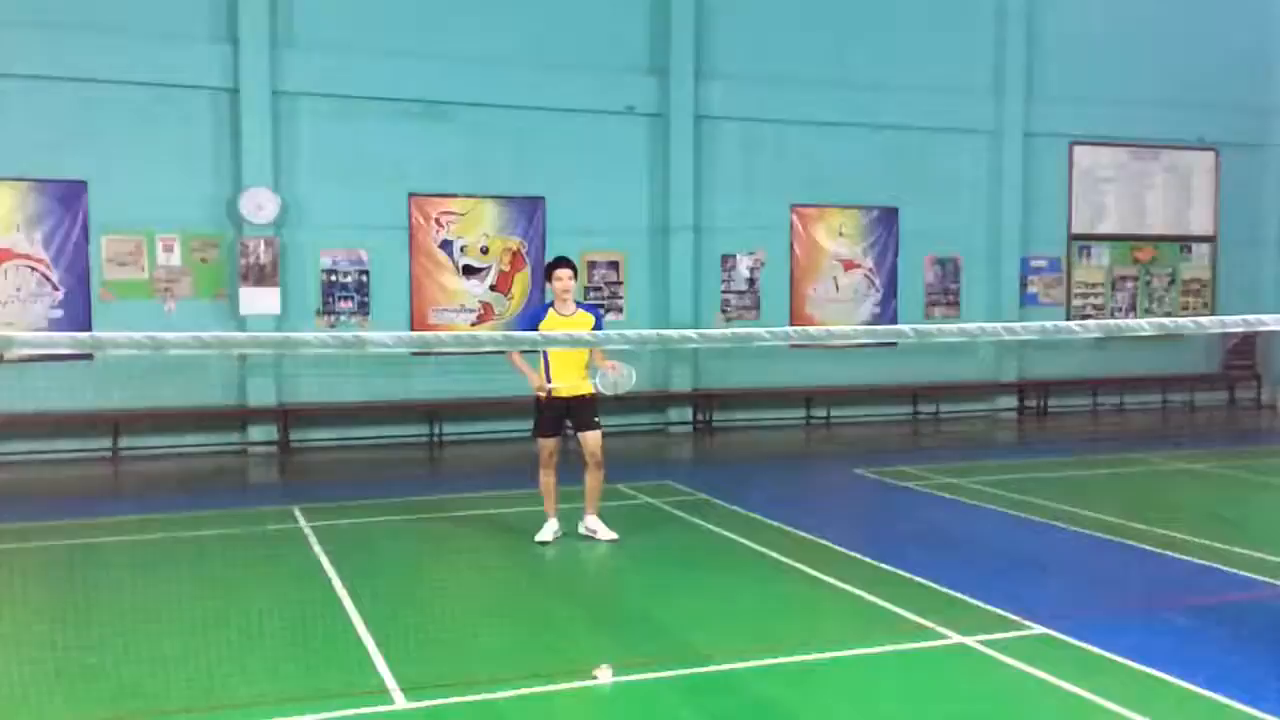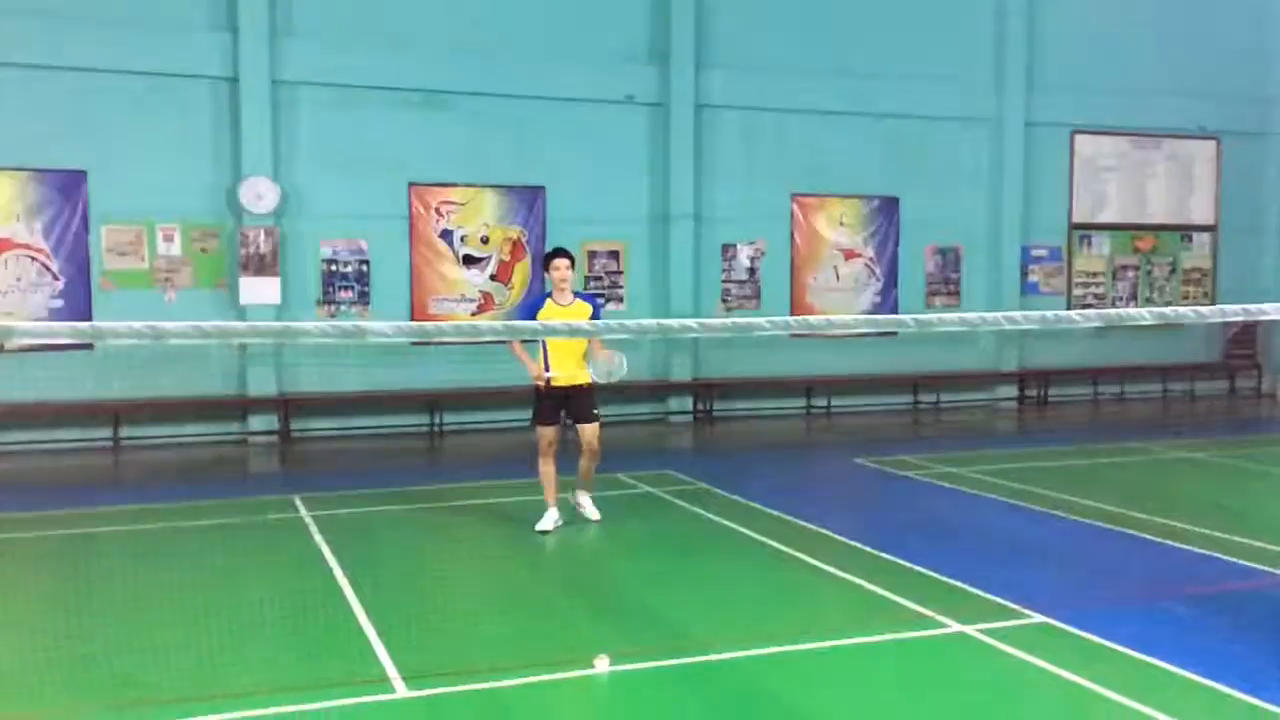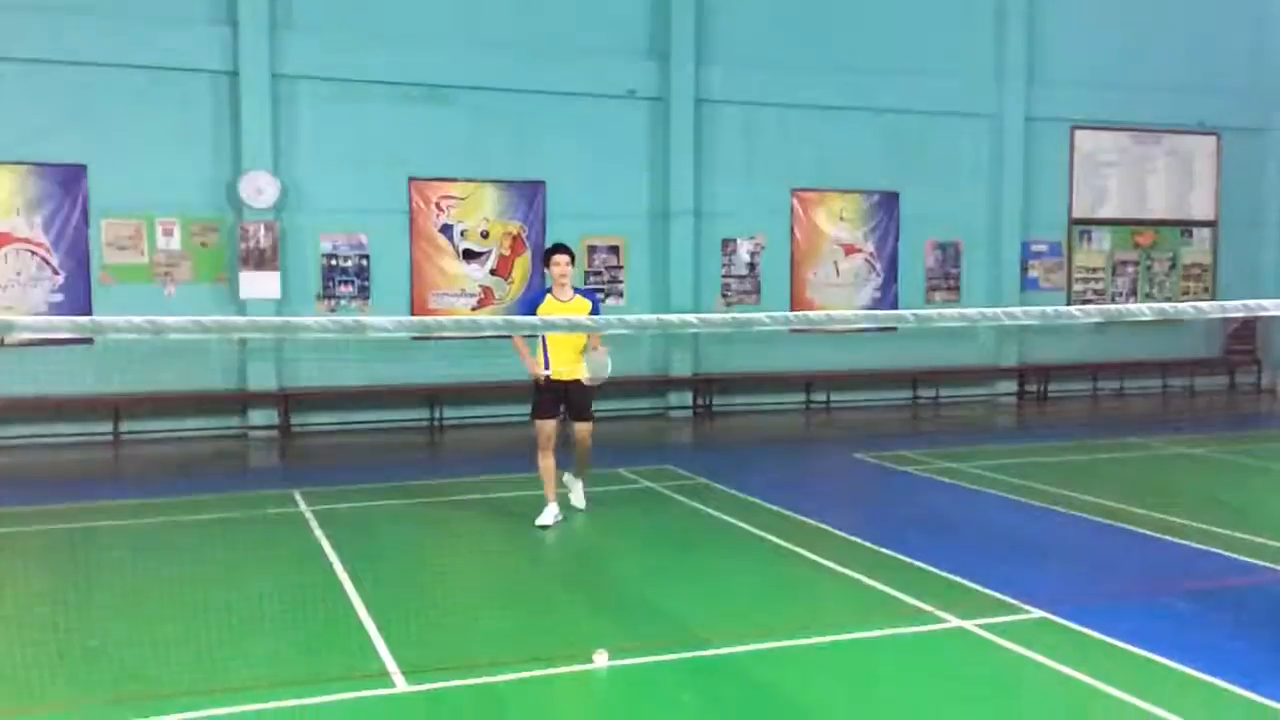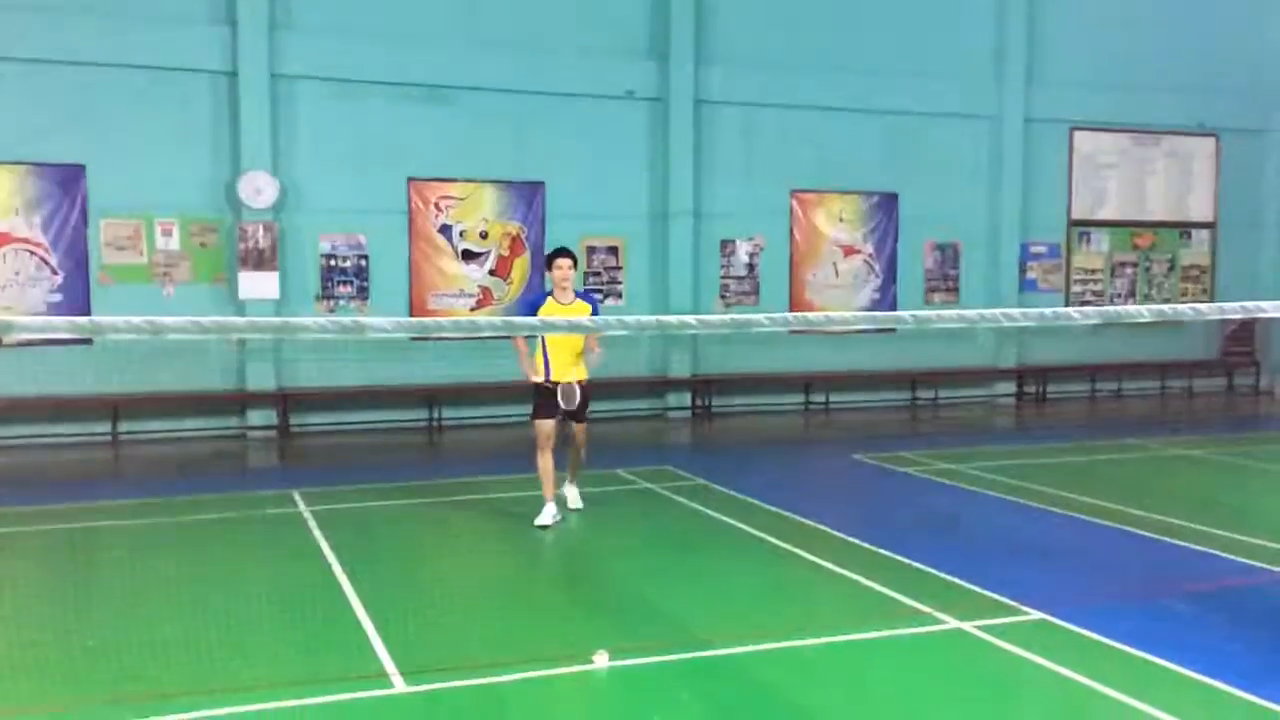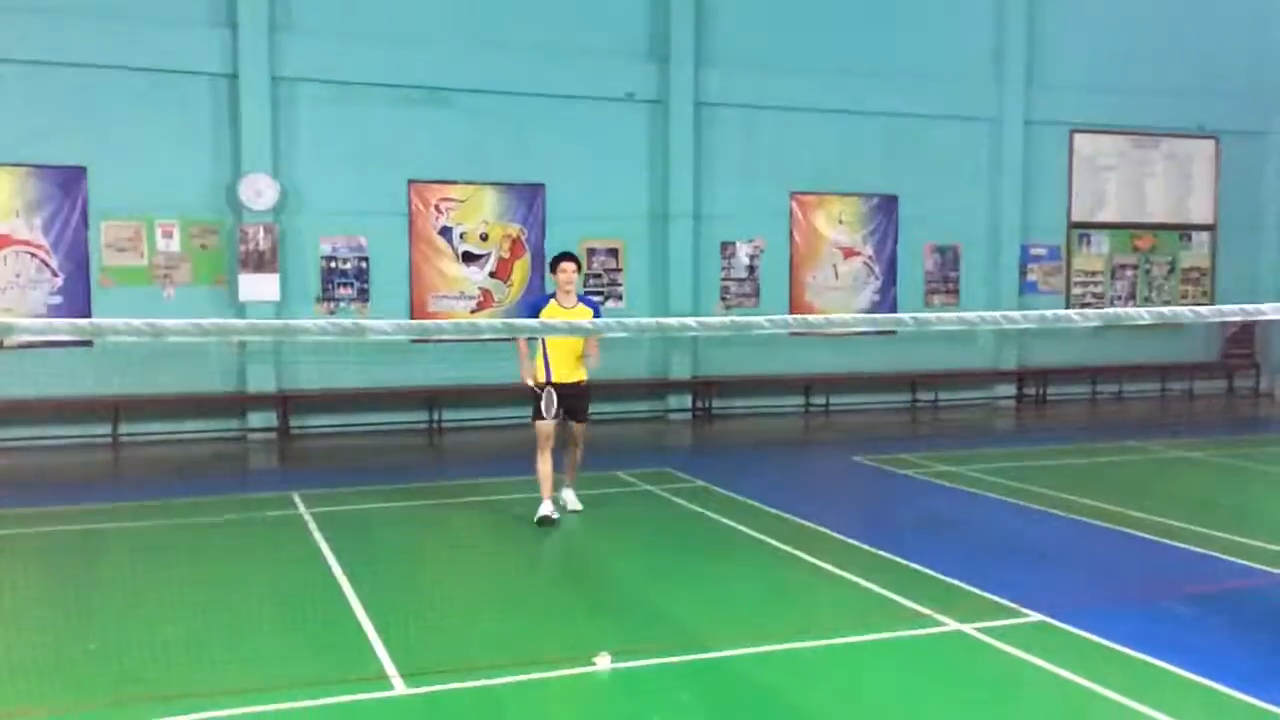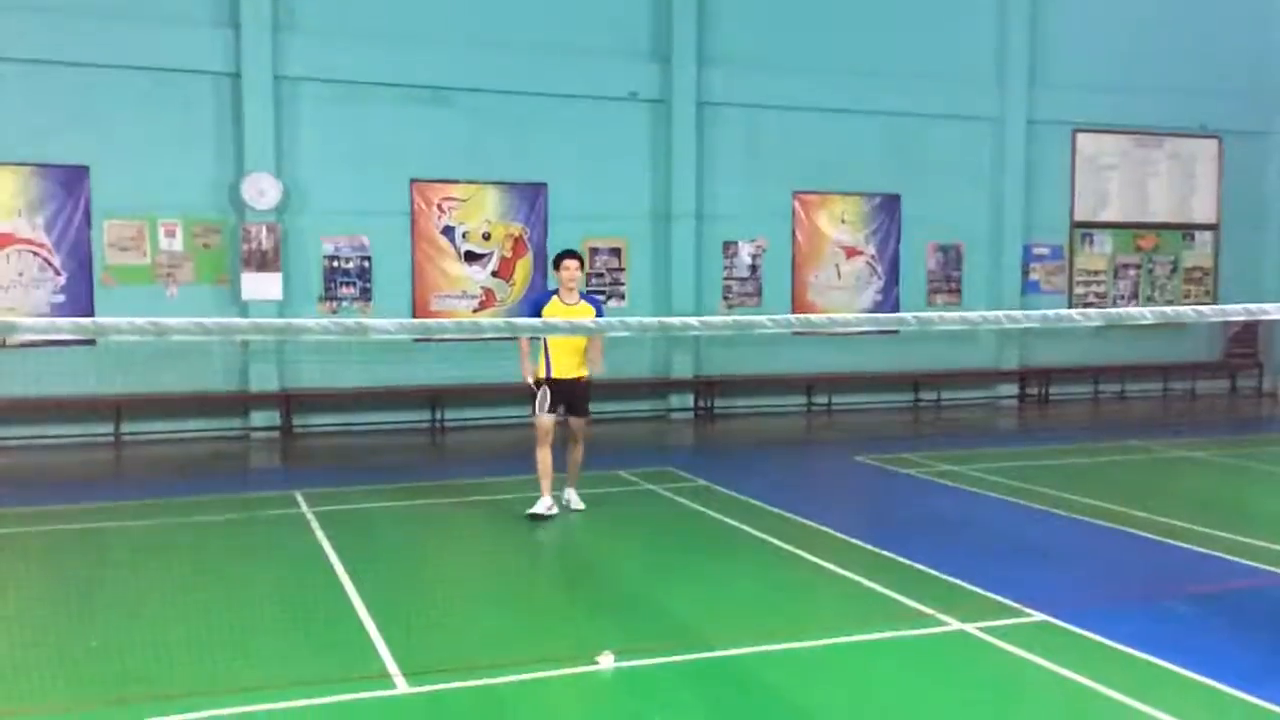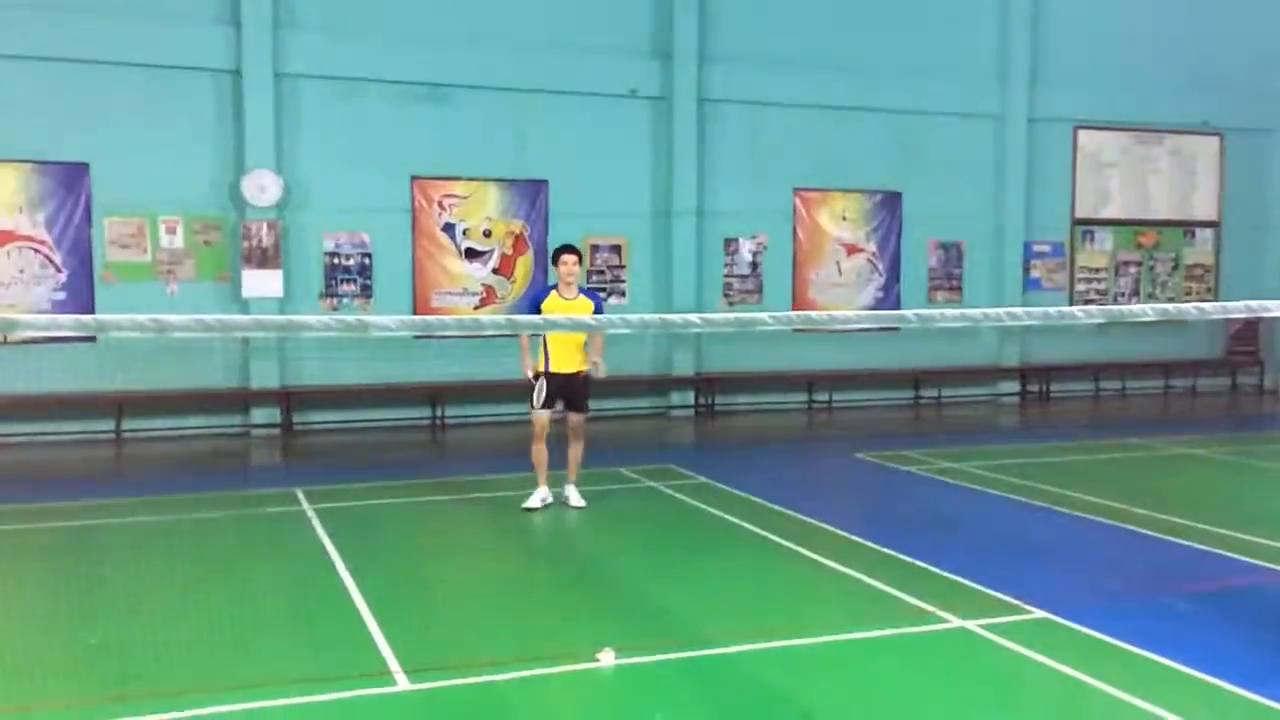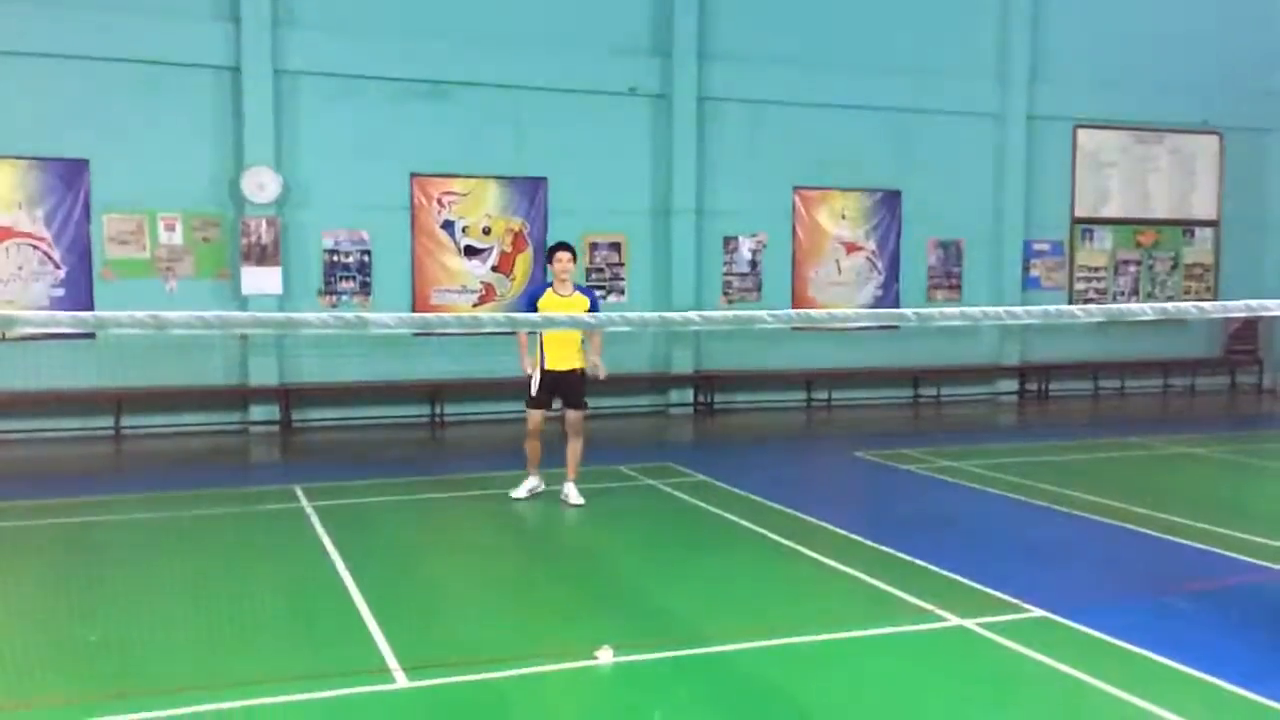
dt=0.1s
person 1, frame 1
left shoulder: (592, 315)
right shoulder: (538, 317)
right elbow: (514, 350)
left wrist: (605, 364)
right wrist: (531, 376)
left hip: (583, 394)
right hip: (550, 396)
left knee: (595, 456)
right knee: (547, 459)
left ankle: (591, 519)
right ankle: (552, 521)
person 1, frame 2
left shoulder: (589, 305)
right shoulder: (537, 307)
right elbow: (515, 339)
left wrist: (601, 354)
right wrist: (531, 365)
left hip: (581, 383)
right hip: (548, 386)
left knee: (591, 445)
right knee: (546, 448)
left ankle: (582, 495)
right ankle: (552, 511)
person 1, frame 3
left shoulder: (589, 301)
right shoulder: (537, 302)
left elbow: (594, 335)
right elbow: (518, 334)
left wrist: (596, 346)
right wrist: (530, 360)
left hip: (579, 379)
right hip: (548, 380)
left knee: (583, 442)
right knee: (546, 442)
left ankle: (575, 478)
right ankle: (552, 505)
person 1, frame 4
left shoulder: (589, 304)
right shoulder: (537, 304)
right elbow: (519, 335)
left wrist: (593, 349)
right wrist: (527, 364)
left hip: (577, 380)
right hip: (547, 381)
left knee: (578, 440)
right knee: (544, 441)
left ankle: (570, 484)
right ankle: (550, 506)
person 1, frame 5
left shoulder: (591, 308)
right shoulder: (540, 305)
left elbow: (592, 341)
right elbow: (522, 335)
left wrist: (591, 354)
right wrist: (525, 365)
left hip: (577, 382)
right hip: (546, 381)
left knee: (576, 440)
right knee: (544, 441)
left ankle: (568, 490)
right ankle: (547, 505)
person 1, frame 6
left shoulder: (593, 306)
right shoulder: (542, 302)
left elbow: (595, 340)
left wrist: (594, 356)
right wrist: (526, 363)
left hip: (579, 378)
right hip: (548, 378)
left knee: (577, 436)
right knee: (544, 435)
left ankle: (571, 490)
right ankle: (546, 498)
person 1, frame 7
left shoulder: (592, 300)
right shoulder: (541, 297)
left elbow: (596, 334)
left wrist: (596, 356)
right wrist: (526, 358)
left hip: (578, 373)
right hip: (547, 373)
left knee: (576, 431)
right knee: (539, 431)
left ankle: (571, 488)
right ankle: (542, 490)
person 1, frame 8
left shoulder: (587, 297)
right shoulder: (538, 295)
left elbow: (594, 331)
right elbow: (523, 327)
left wrist: (594, 356)
right wrist: (525, 356)
left hip: (574, 371)
right hip: (544, 370)
left knee: (574, 429)
right knee: (533, 428)
left ankle: (570, 486)
right ankle: (533, 479)
